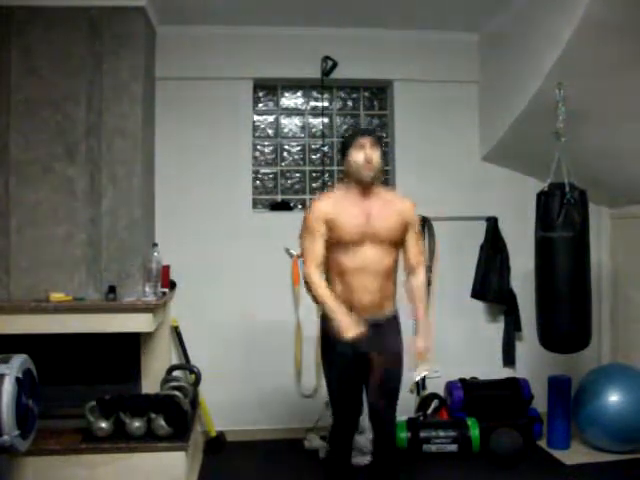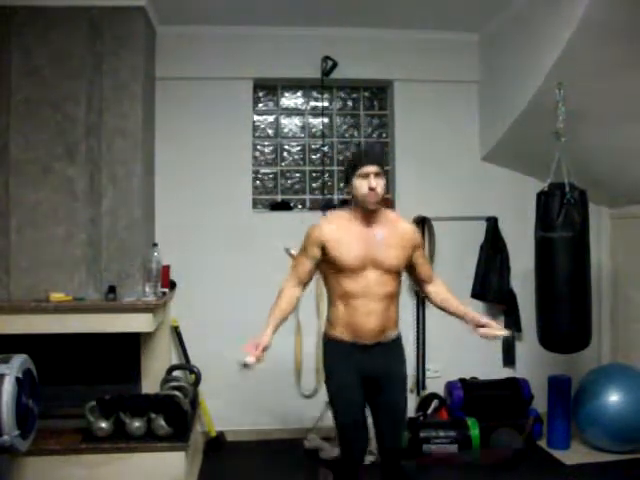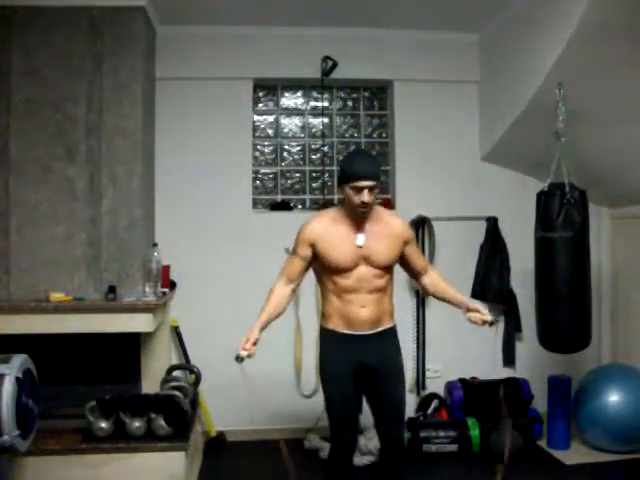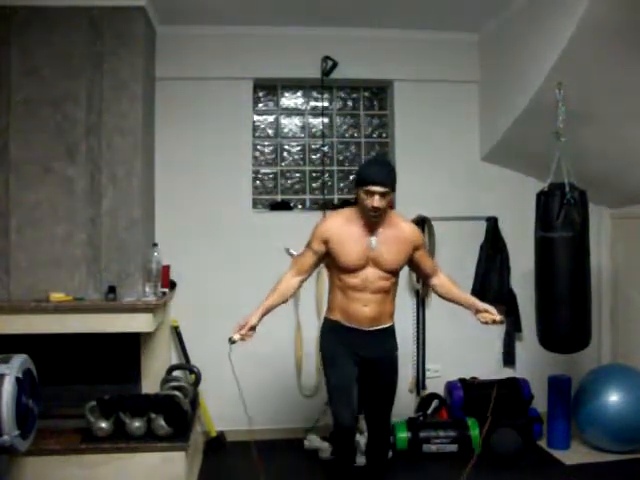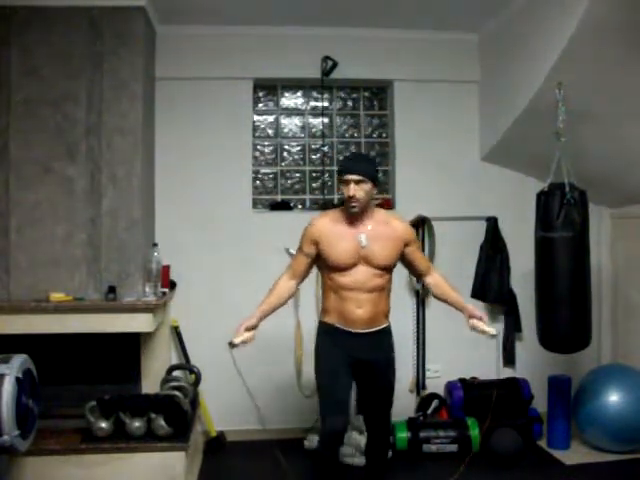
dt=0.5s
person 1, frame 1
left shoulder: (403, 210)
right shoulder: (324, 207)
left elbow: (417, 272)
right elbow: (311, 270)
left wrist: (423, 330)
right wrist: (339, 316)
left hip: (385, 327)
right hip: (339, 329)
left knee: (384, 421)
right knee: (345, 421)
person 1, frame 2
left shoulder: (407, 233)
right shoulder: (325, 230)
left elbow: (430, 285)
right elbow: (295, 285)
left wrist: (472, 318)
right wrist: (269, 332)
left hip: (389, 352)
right hip: (343, 352)
left knee: (392, 448)
right knee: (353, 448)
person 1, frame 3
left shoulder: (397, 228)
right shoulder: (316, 229)
left elbow: (425, 275)
right elbow: (286, 283)
left wrist: (466, 304)
right wrist: (258, 328)
left hip: (384, 343)
right hip: (338, 344)
left knee: (393, 435)
right knee: (344, 438)
person 1, frame 4
left shoulder: (409, 233)
right shoulder: (331, 227)
left elbow: (434, 277)
right elbow: (296, 274)
left wrist: (475, 305)
right wrist: (259, 314)
left hip: (383, 339)
right hip: (339, 336)
left knee: (380, 423)
right knee: (345, 421)
person 1, frame 5
left shoulder: (399, 229)
right shoulder: (320, 228)
left elbow: (429, 274)
right elbow: (291, 278)
left wrist: (466, 308)
right wrist: (256, 318)
left hip: (379, 340)
right hip: (333, 339)
left knee: (379, 425)
right knee: (333, 427)
